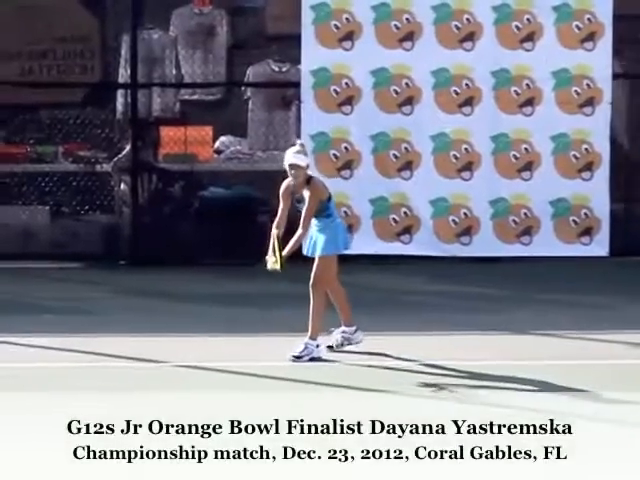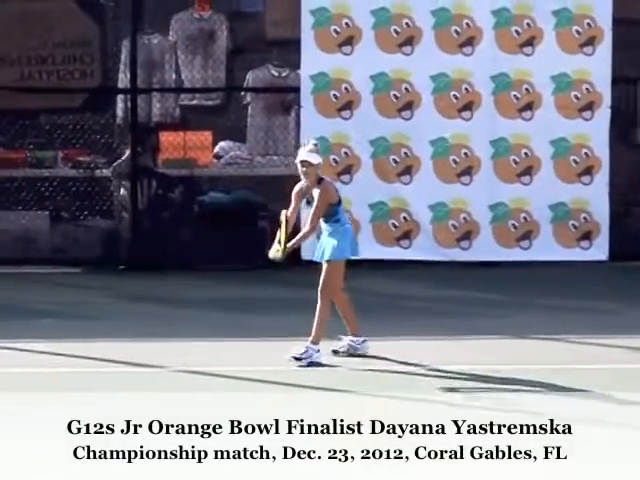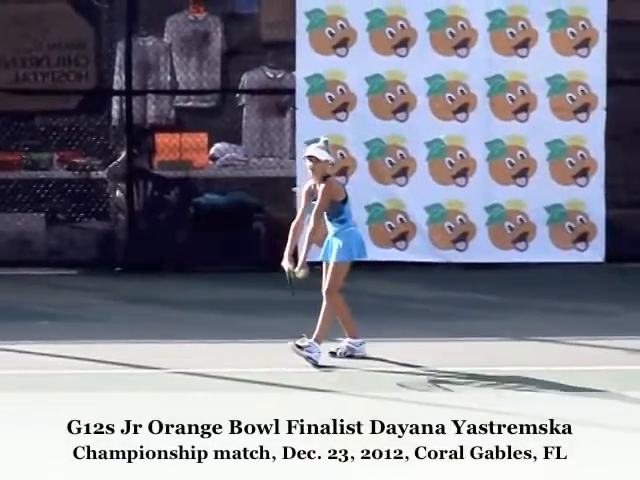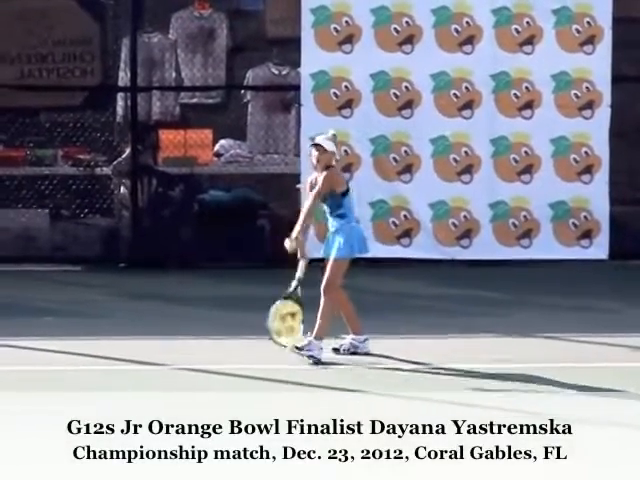
dt=0.3s
person 1, frame 1
left shoulder: (314, 188)
right shoulder: (287, 187)
left elbow: (303, 228)
right elbow: (280, 221)
left wrist: (284, 254)
left hip: (330, 232)
right hip: (319, 231)
left knee: (317, 285)
right knee: (330, 283)
left ankle: (312, 344)
right ankle: (350, 329)
person 1, frame 2
left shoulder: (324, 189)
right shoulder: (300, 188)
left elbow: (311, 226)
right elbow: (290, 218)
left wrist: (289, 247)
left hip: (339, 237)
right hip: (328, 237)
left knee: (325, 291)
right knee: (335, 290)
left ankle: (313, 348)
right ankle: (357, 340)
person 1, frame 3
left shoulder: (329, 186)
right shoulder: (309, 188)
left elbow: (314, 224)
right elbow: (298, 222)
left wrist: (304, 258)
right wrist: (288, 253)
left hip: (345, 239)
right hip: (334, 240)
left knee: (330, 292)
right knee: (331, 293)
left ankle: (314, 345)
right ankle: (354, 342)
person 1, frame 4
left shoulder: (330, 175)
right shoulder: (312, 180)
left elbow: (310, 208)
right elbow: (306, 213)
left wrist: (295, 235)
right wrist: (300, 245)
left hip: (346, 234)
right hip: (335, 234)
left knee: (328, 288)
right knee: (335, 289)
left ankle: (315, 343)
right ankle: (358, 338)
